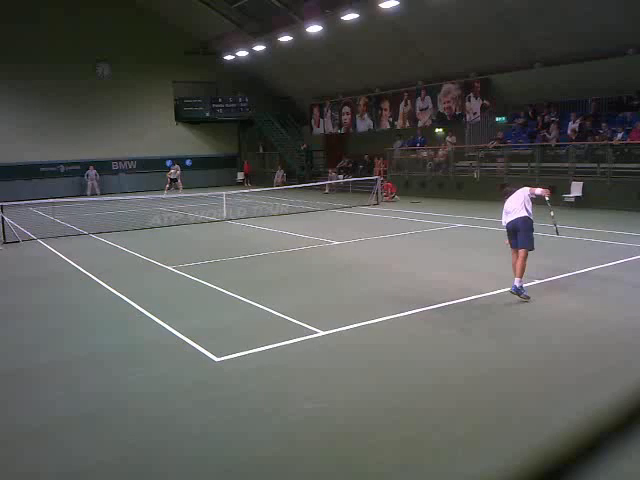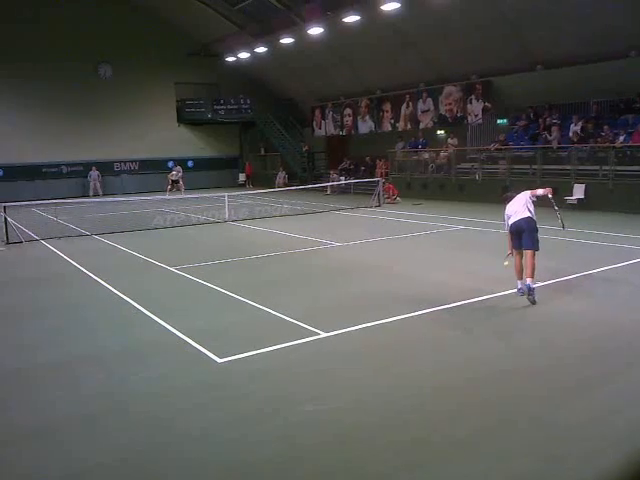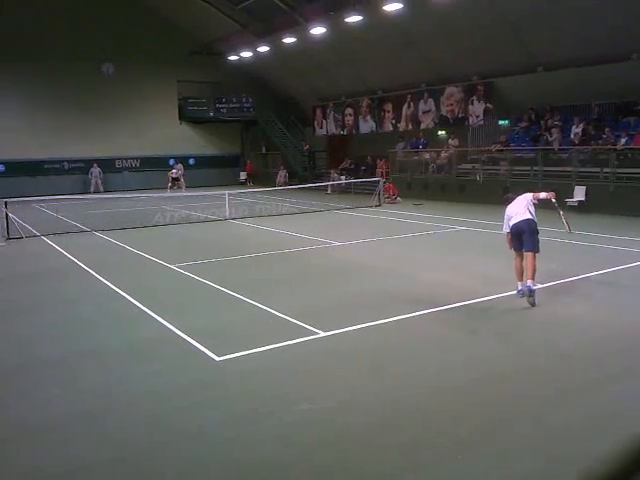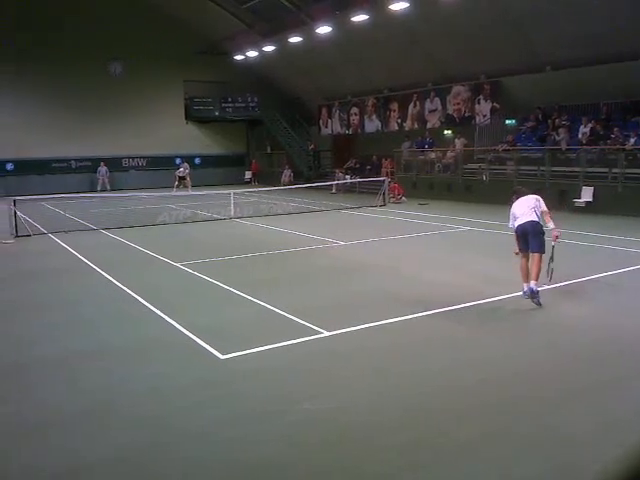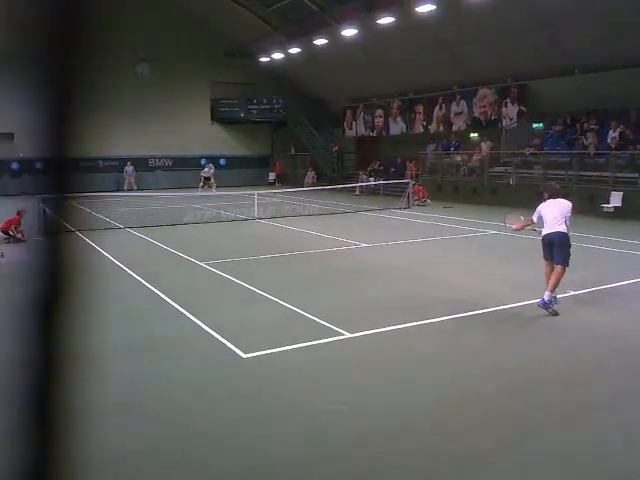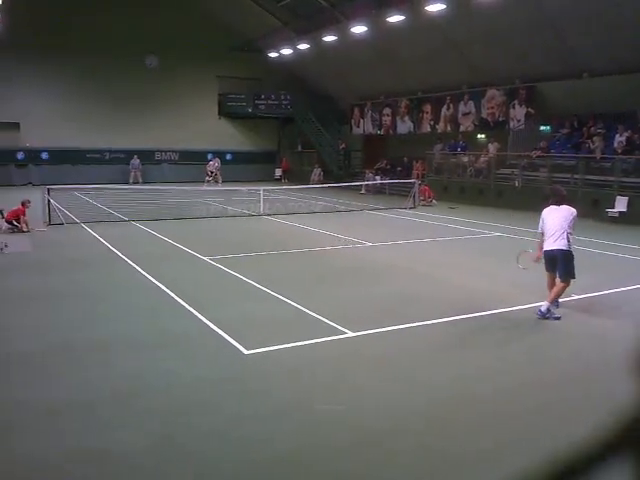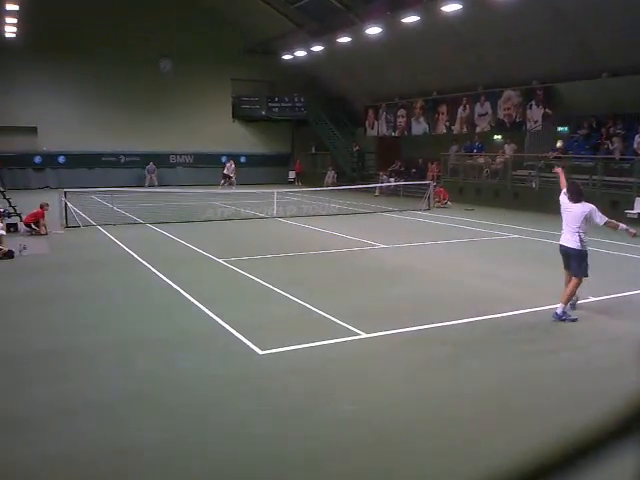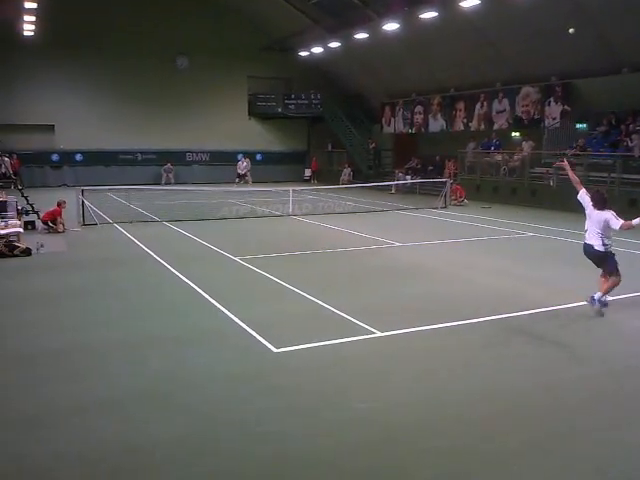
dt=0.5s
person 1, frame 1
left shoulder: (507, 203)
right shoulder: (523, 191)
right elbow: (533, 190)
left wrist: (509, 240)
right wrist: (542, 192)
left hip: (510, 223)
right hip: (523, 220)
left knee: (515, 253)
right knee: (523, 254)
left ankle: (517, 284)
right ankle: (517, 285)
person 1, frame 2
left shoulder: (508, 208)
right shoulder: (524, 195)
left elbow: (509, 232)
right elbow: (534, 192)
left wrist: (510, 249)
right wrist: (544, 191)
left hip: (514, 225)
right hip: (527, 221)
left knee: (518, 255)
right knee: (530, 254)
left ankle: (520, 286)
right ankle: (529, 285)
person 1, frame 3
left shoulder: (508, 210)
right shoulder: (525, 196)
left elbow: (508, 233)
right elbow: (536, 195)
left wrist: (511, 247)
right wrist: (547, 195)
left hip: (514, 226)
right hip: (528, 223)
left knee: (518, 256)
right knee: (530, 256)
left ankle: (520, 288)
right ankle: (530, 286)
person 1, frame 4
left shoulder: (514, 206)
right shoulder: (535, 198)
right elbow: (545, 215)
left wrist: (519, 247)
right wrist: (553, 229)
left hip: (520, 227)
right hip: (533, 224)
left knee: (524, 257)
right knee: (536, 257)
left ankle: (526, 289)
right ankle: (533, 287)
person 1, frame 5
left shoulder: (542, 206)
right shoulder: (568, 204)
left elbow: (532, 221)
left wrist: (520, 226)
left hip: (547, 236)
right hip: (561, 235)
left knee: (549, 265)
right knee: (560, 269)
left ankle: (551, 294)
right ankle: (546, 299)
person 1, frame 6
left shoulder: (546, 211)
right shoulder: (572, 211)
left wrist: (540, 251)
left hip: (548, 249)
right hip: (563, 250)
left knee: (551, 275)
right knee: (564, 282)
left ankle: (552, 299)
right ankle: (544, 309)
person 1, frame 7
left shoulder: (564, 202)
right shoulder: (588, 208)
left elbow: (564, 187)
right elbow: (608, 223)
left wrist: (560, 173)
right wrist: (628, 230)
left hip: (563, 245)
right hip: (577, 248)
left knee: (569, 275)
right knee: (576, 280)
left ankle: (571, 300)
right ankle: (560, 311)
person 1, frame 8
left shoulder: (588, 205)
right shoulder: (608, 215)
left elbow: (578, 184)
right elbow: (624, 226)
left wrist: (567, 168)
left hip: (588, 247)
right hip: (601, 250)
left knee: (606, 272)
right knee: (615, 278)
left ankle: (601, 298)
right ankle: (597, 298)
